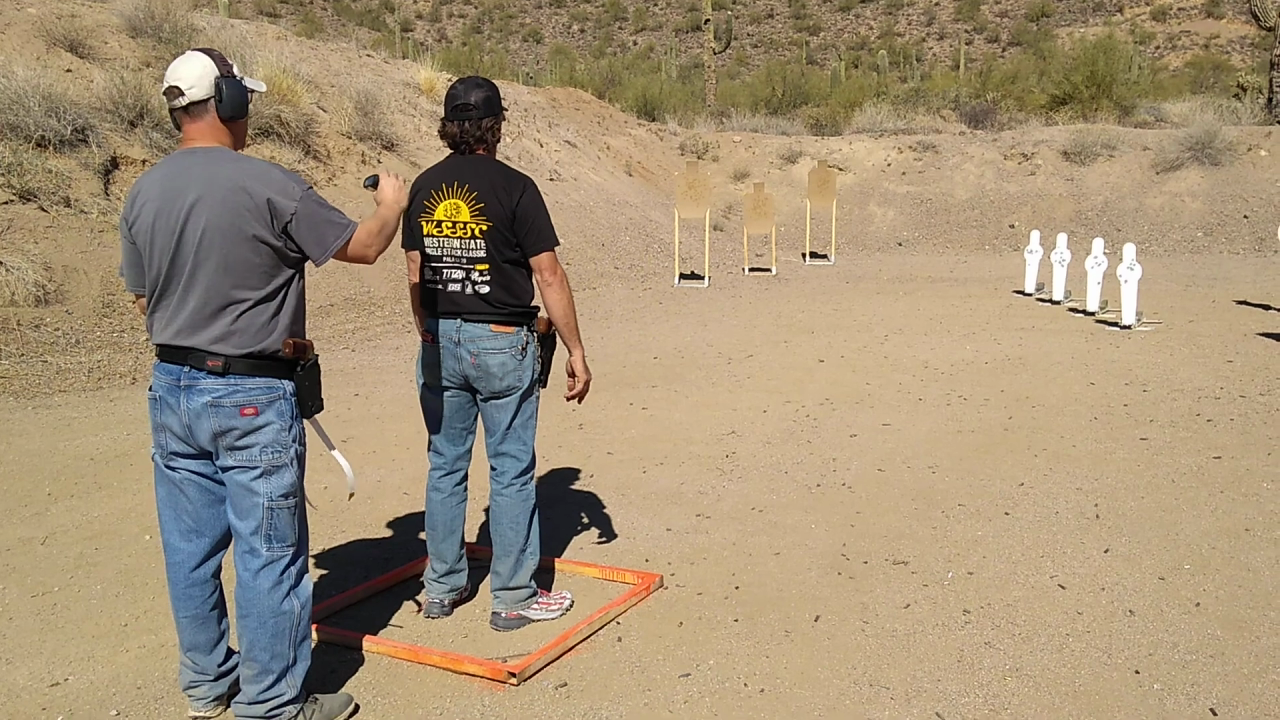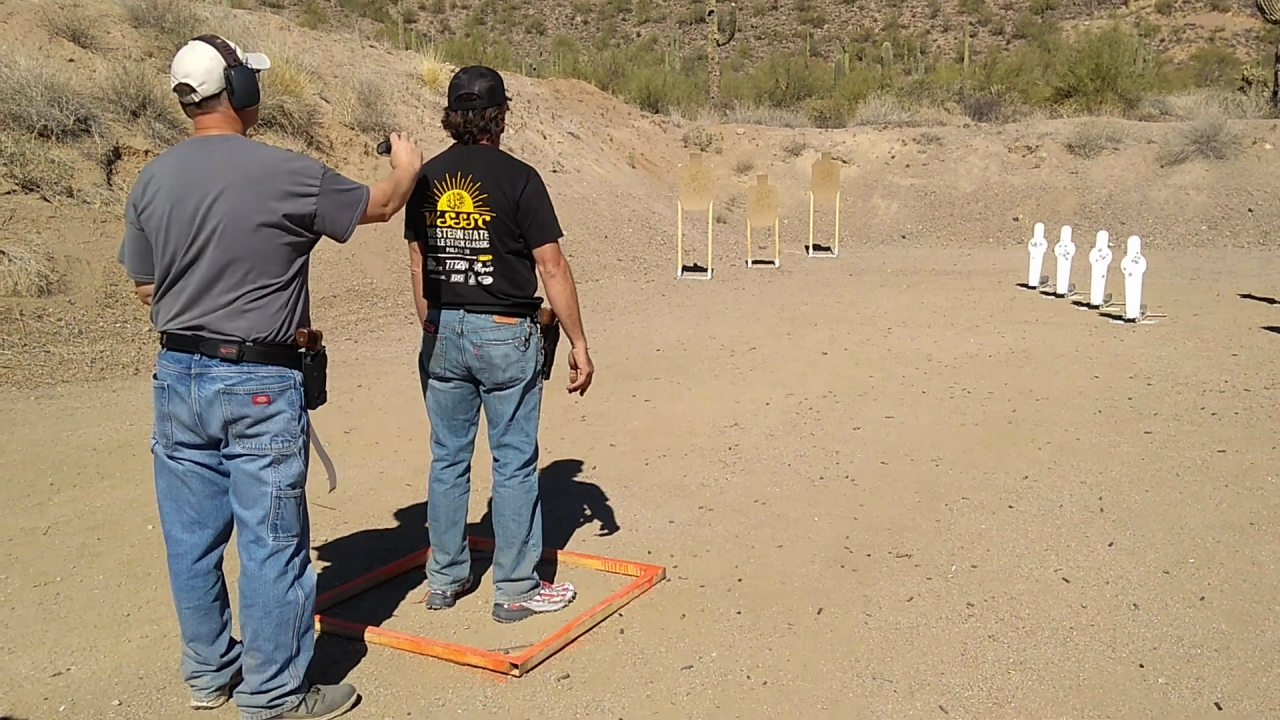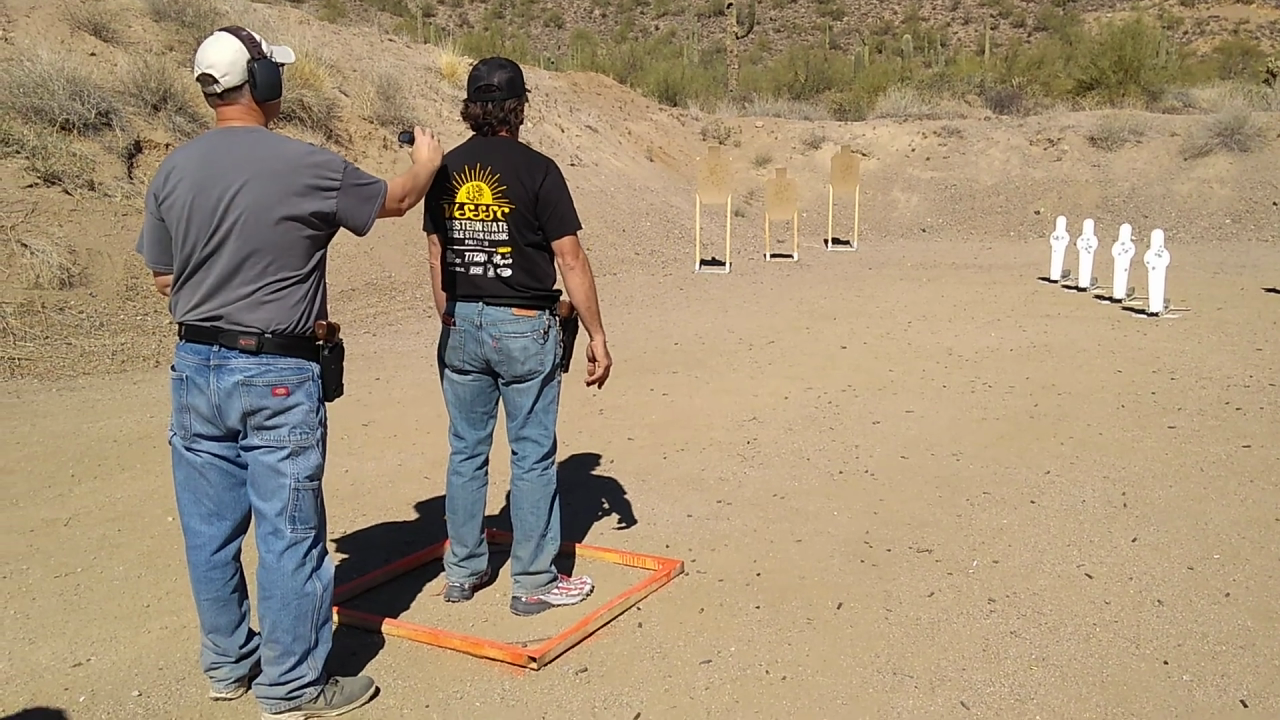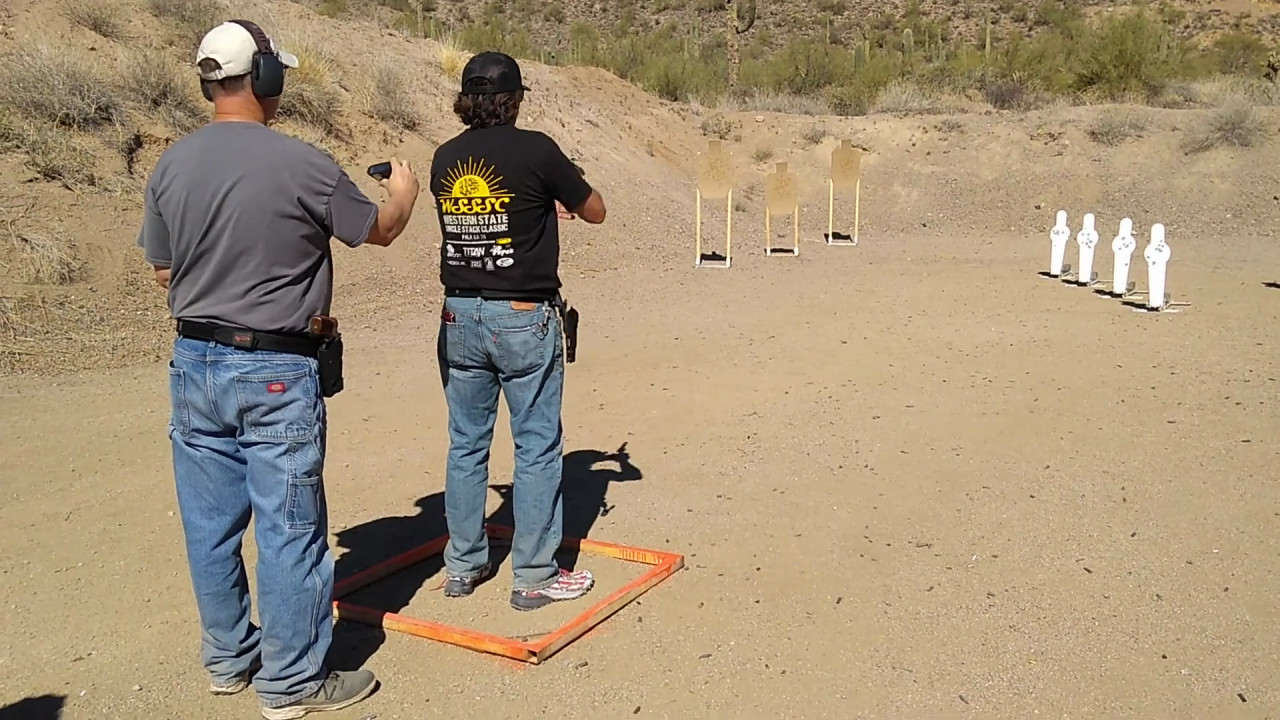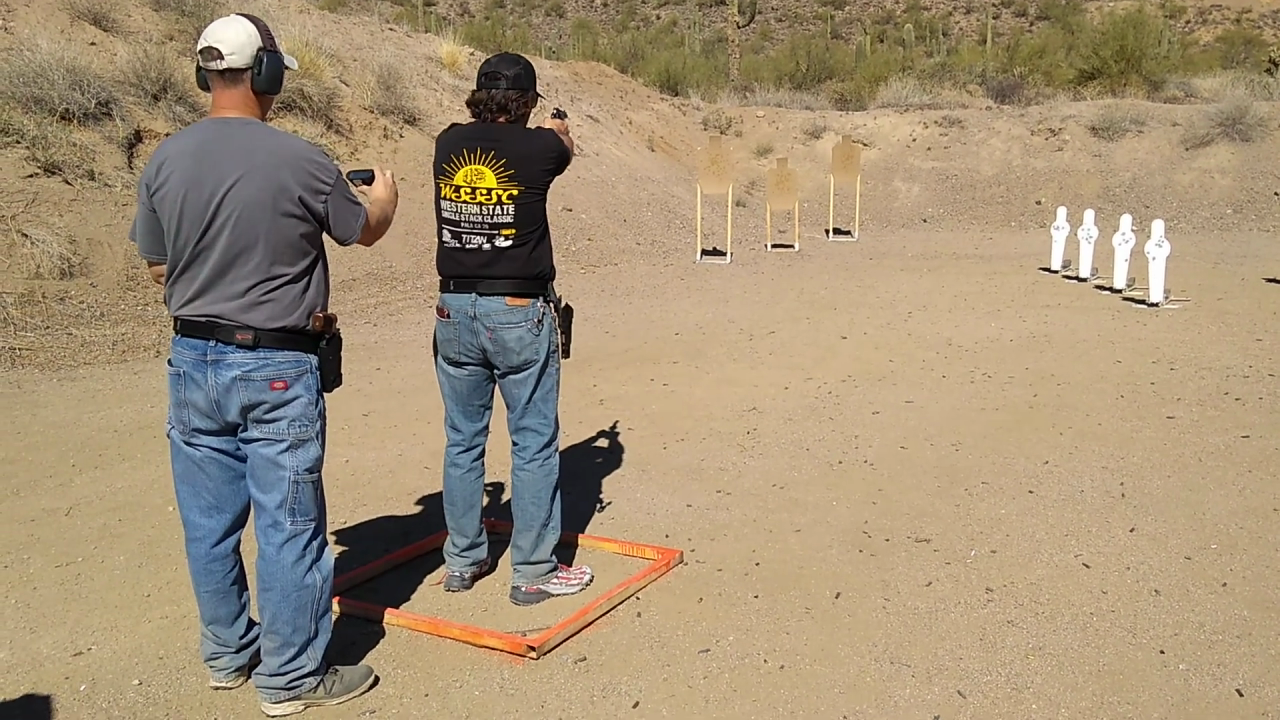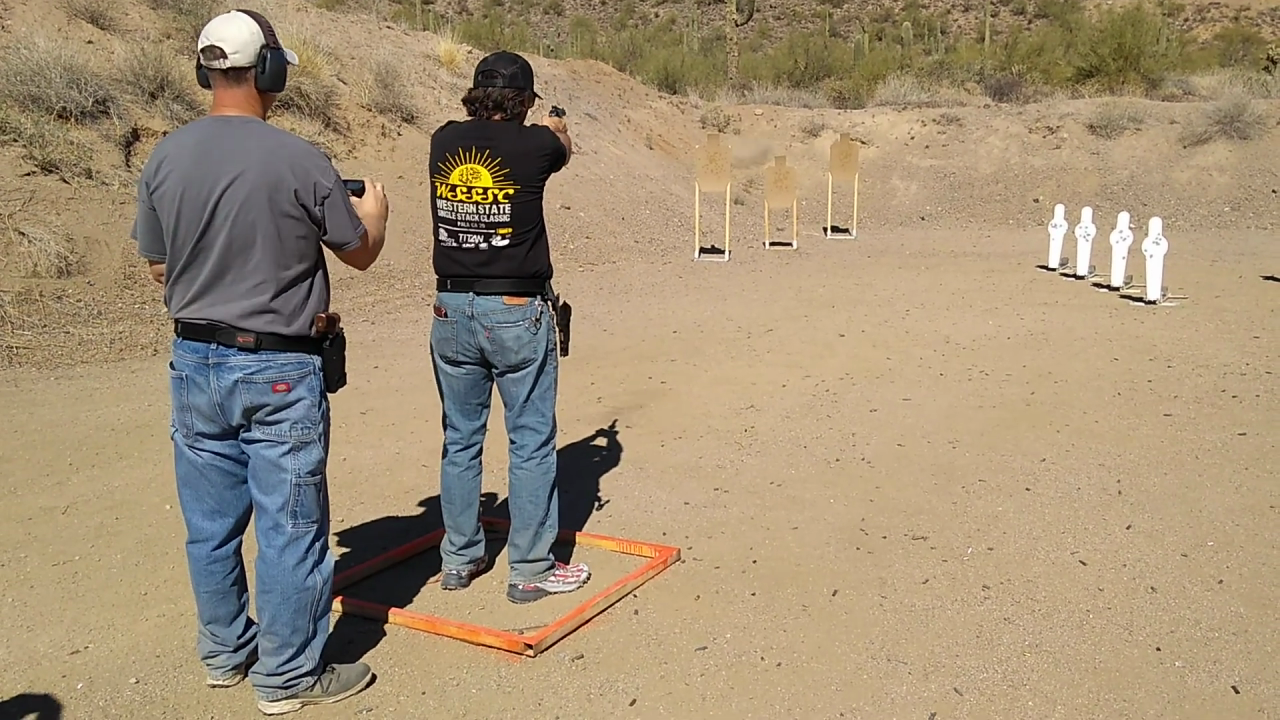
dt=0.7s
person 1, frame 1
left shoulder: (143, 192)
right shoulder: (267, 185)
left elbow: (144, 298)
right elbow: (364, 247)
right wrist: (392, 204)
left hip: (172, 387)
right hip: (251, 395)
left knee: (190, 545)
right knee: (268, 552)
person 1, frame 2
left shoulder: (150, 180)
right shoulder: (287, 174)
left elbow: (146, 288)
right elbow: (378, 206)
right wrist: (407, 168)
left hip: (177, 376)
right hip: (259, 384)
left knee: (192, 536)
right knee: (271, 542)
person 1, frame 3
left shoulder: (172, 170)
right shoulder: (307, 167)
left elbow: (164, 279)
right elbow: (395, 200)
right wrist: (427, 162)
left hip: (196, 368)
right hip: (277, 376)
left knee: (210, 527)
right knee: (288, 532)
left ankle: (228, 662)
person 1, frame 4
left shoulder: (171, 165)
right shoulder: (301, 164)
left elbow: (164, 272)
right elbow: (379, 231)
right wrist: (404, 192)
left hip: (195, 362)
right hip: (275, 372)
left knee: (210, 523)
right knee: (288, 529)
left ankle: (227, 657)
person 1, frame 5
left shoulder: (164, 161)
right shoulder: (300, 161)
left elbow: (159, 268)
right elbow: (365, 231)
right wrist: (385, 197)
left hip: (194, 362)
right hip: (275, 370)
left knee: (209, 521)
right knee: (288, 525)
left ankle: (228, 653)
person 1, frame 6
left shoulder: (164, 158)
right shoulder: (299, 160)
left elbow: (159, 267)
right elbow: (360, 254)
right wrist: (373, 212)
left hip: (194, 362)
right hip: (278, 370)
left knee: (210, 525)
right knee: (289, 527)
left ankle: (225, 651)
person 2, frame 1
left shoulder: (424, 188)
right shoulder: (514, 188)
left elbow: (415, 274)
right elbow: (549, 276)
right wrist: (576, 352)
left hip: (441, 341)
right hip: (501, 343)
left knee: (445, 466)
right knee: (511, 471)
left ankle: (442, 586)
right ankle: (514, 597)
person 2, frame 2
left shoulder: (426, 177)
right shoulder: (517, 178)
left elbow: (418, 263)
right elbow: (552, 267)
right wrist: (578, 343)
left hip: (443, 332)
right hip: (505, 333)
left knee: (448, 458)
right knee: (514, 463)
left ankle: (444, 577)
right ankle: (516, 589)
person 2, frame 3
left shoulder: (445, 169)
right shoulder: (537, 169)
left elbow: (436, 257)
right elbow: (570, 260)
right wrist: (597, 336)
left hip: (462, 324)
right hip: (524, 327)
left knee: (466, 451)
right knee: (532, 455)
left ankle: (463, 570)
right ankle: (533, 582)
person 2, frame 4
left shoulder: (444, 159)
right shoulder: (534, 150)
right elbow: (595, 212)
right wrist: (566, 195)
left hip: (461, 316)
right hip: (524, 318)
left knee: (466, 444)
right knee: (536, 448)
left ankle: (463, 564)
right ankle: (535, 577)
person 2, frame 5
left shoulder: (448, 143)
right shoulder: (538, 147)
right elbow: (565, 148)
right wrist: (559, 130)
left hip: (456, 310)
right hip: (519, 313)
left knee: (462, 440)
right knee: (533, 444)
left ankle: (463, 559)
right ankle: (534, 571)
person 2, frame 6
left shoulder: (443, 141)
right shoulder: (534, 144)
right elbow: (564, 150)
right wrist: (556, 129)
left hip: (452, 309)
right hip: (516, 312)
left knee: (459, 440)
right knee: (531, 442)
left ankle: (459, 558)
right ankle: (531, 570)
